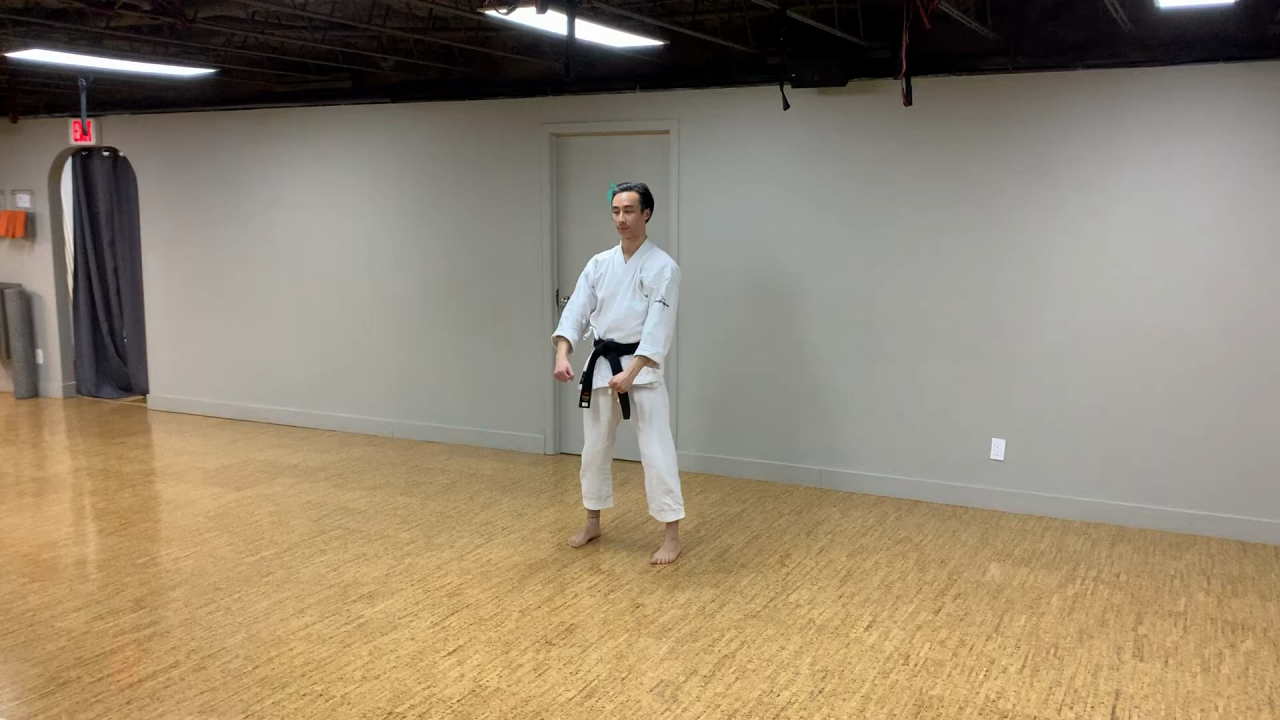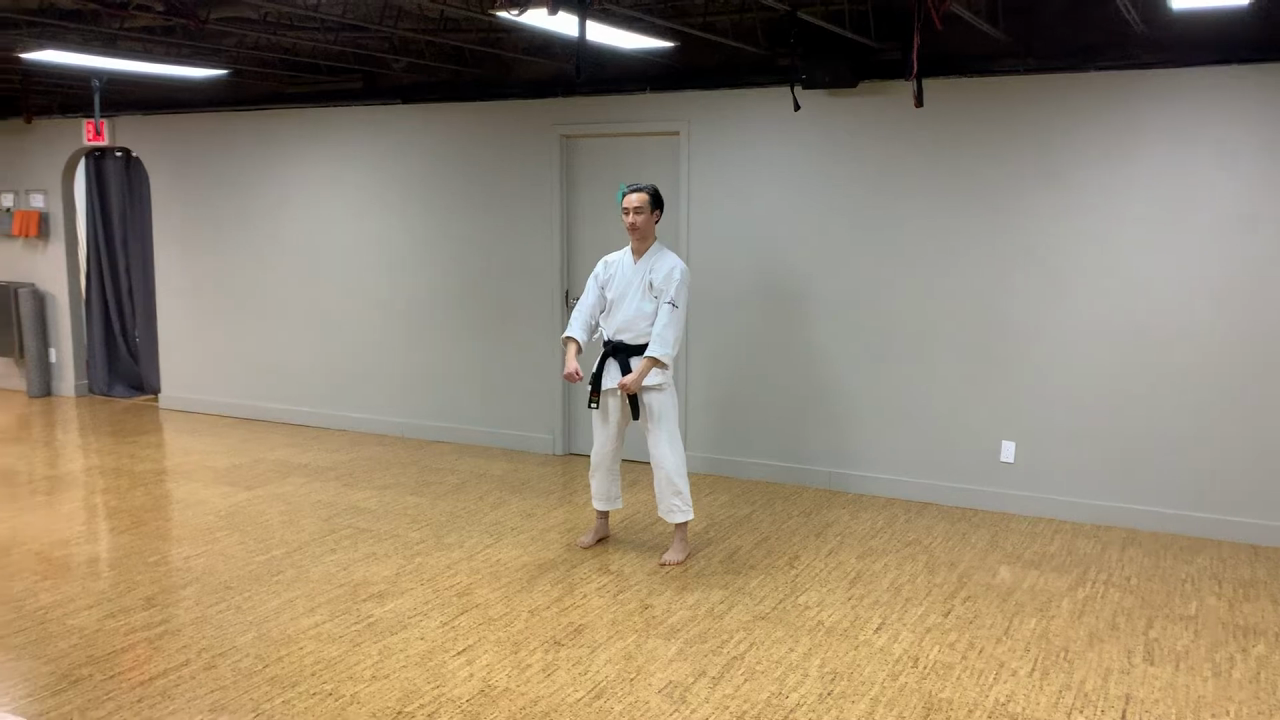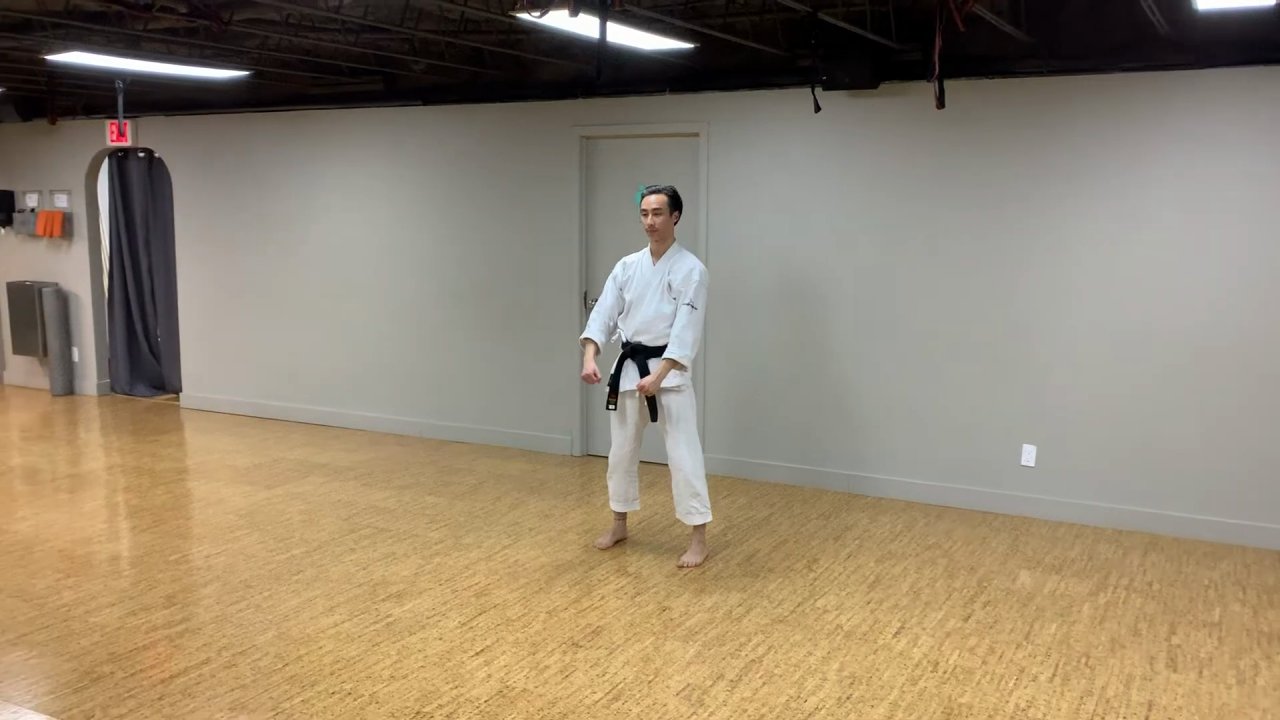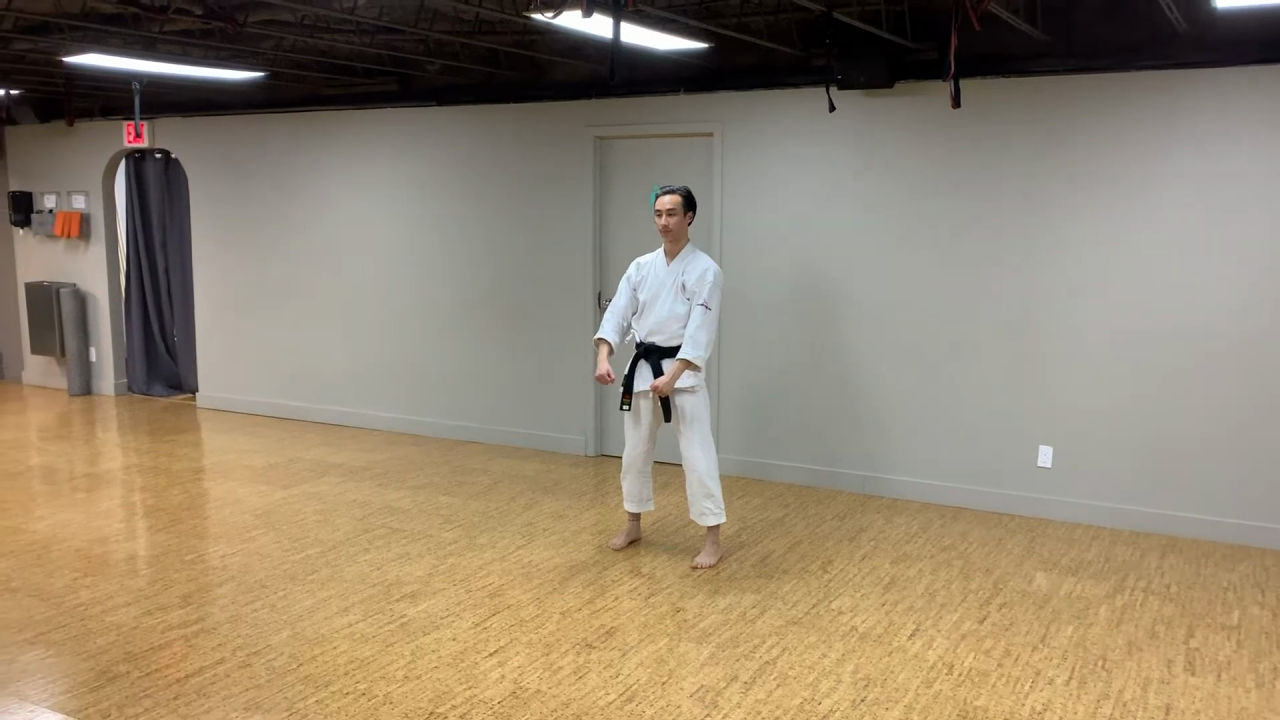
dt=0.3s
person 1, frame 1
left shoulder: (662, 267)
right shoulder: (599, 264)
left elbow: (658, 328)
right elbow: (576, 311)
left wrist: (630, 373)
right wrist: (562, 356)
left hip: (641, 368)
right hip: (600, 365)
left knee: (656, 451)
right knee: (595, 447)
left ankle: (671, 535)
right ankle: (592, 523)
person 1, frame 2
left shoulder: (672, 268)
right shoulder: (608, 265)
left elbow: (668, 329)
right elbow: (586, 312)
left wrist: (640, 374)
right wrist: (571, 356)
left hip: (650, 368)
right hip: (609, 366)
left knee: (665, 452)
right knee: (604, 449)
left ankle: (680, 536)
right ankle: (601, 522)
person 1, frame 3
left shoulder: (690, 270)
right shoulder: (627, 266)
left elbow: (686, 331)
right elbow: (604, 314)
left wrist: (658, 376)
right wrist: (589, 358)
left hip: (669, 371)
right hip: (627, 368)
left knee: (683, 454)
right knee: (621, 450)
left ankle: (698, 538)
right ankle: (619, 524)
person 1, frame 4
left shoulder: (705, 270)
right shoulder: (641, 266)
left elbow: (701, 331)
right elbow: (617, 314)
left wrist: (672, 377)
right wrist: (603, 358)
left hip: (683, 370)
right hip: (642, 368)
left knee: (697, 454)
right knee: (635, 450)
left ankle: (712, 539)
right ankle: (633, 524)
